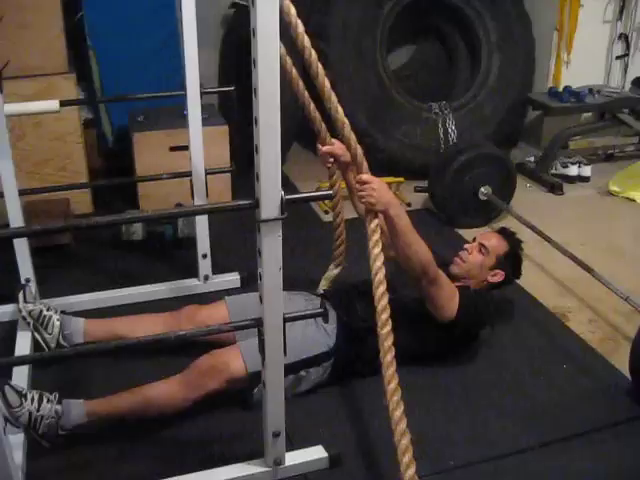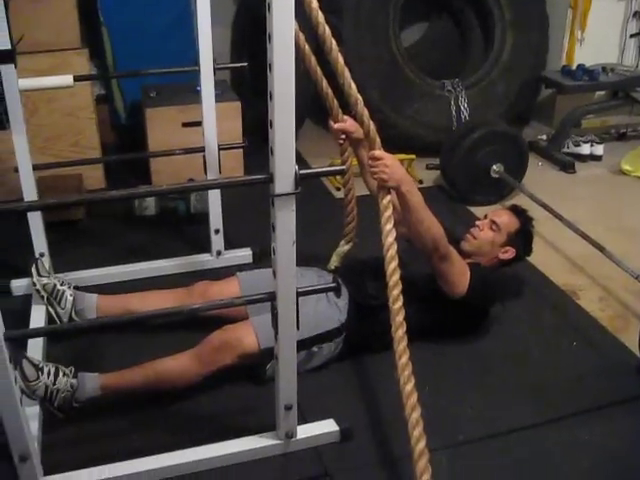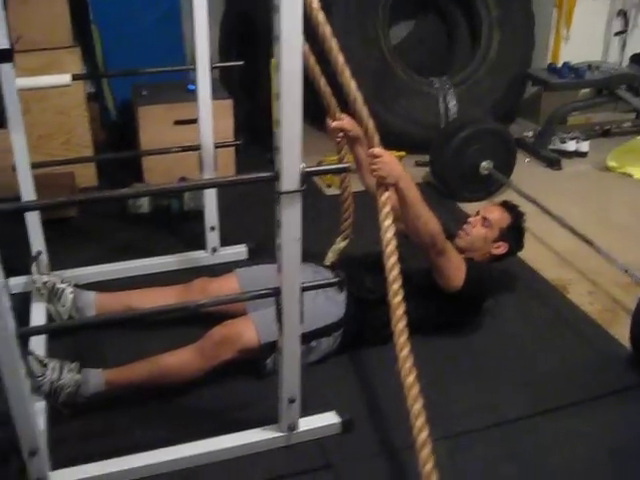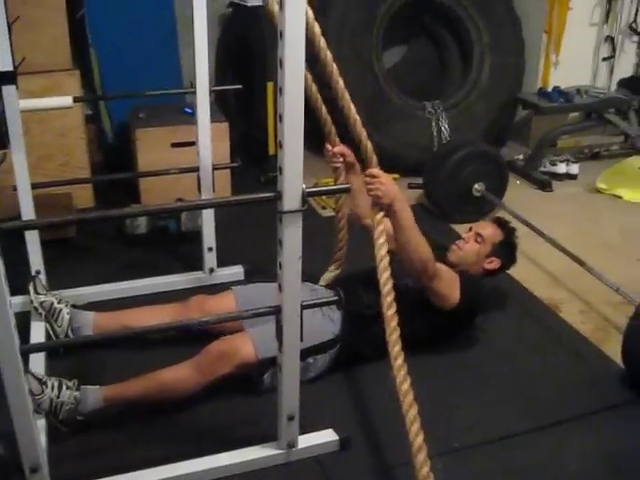
dt=0.5s
person 1, frame 1
left shoulder: (466, 311)
right shoulder: (443, 277)
left elbow: (423, 273)
right elbow: (385, 237)
left wrist: (392, 207)
right wrist: (348, 169)
left hip: (335, 342)
right hip: (321, 305)
left knee: (210, 371)
right knee: (192, 316)
left ankle: (62, 415)
right ankle: (65, 330)
person 1, frame 2
left shoulder: (476, 288)
right shoulder: (453, 253)
left elbow: (436, 251)
right elbow: (398, 216)
left wrist: (404, 184)
right wrist: (361, 146)
left hip: (347, 317)
right hip: (331, 280)
left knee: (222, 347)
right knee: (203, 293)
left ankle: (76, 388)
right ankle: (80, 305)
person 1, frame 3
left shoulder: (469, 282)
right shoulder: (444, 251)
left elbow: (434, 245)
right elbow: (387, 203)
left wrist: (403, 180)
right wrist: (358, 142)
left hip: (343, 314)
right hip: (327, 277)
left knee: (223, 341)
right knee: (201, 289)
left ankle: (83, 382)
right ankle: (81, 304)
person 1, frame 4
left shoulder: (464, 294)
right shoulder: (438, 261)
left elbow: (424, 271)
right elbow: (371, 223)
left wrist: (398, 203)
right wrist: (352, 170)
left hip: (341, 328)
right hip: (323, 295)
left knee: (220, 356)
right knee: (199, 307)
left ankle: (81, 401)
right ankle: (78, 323)
